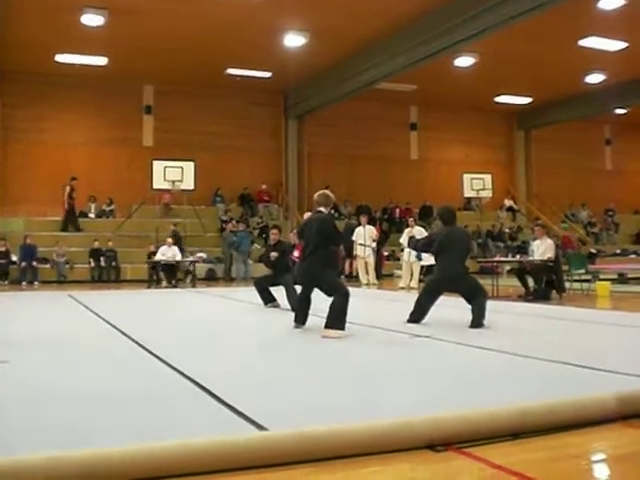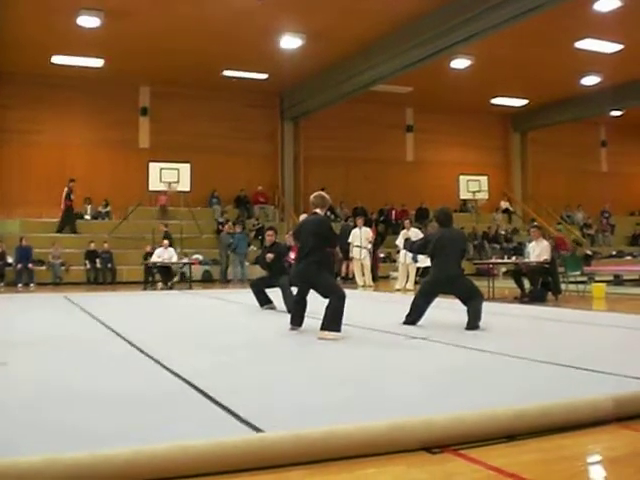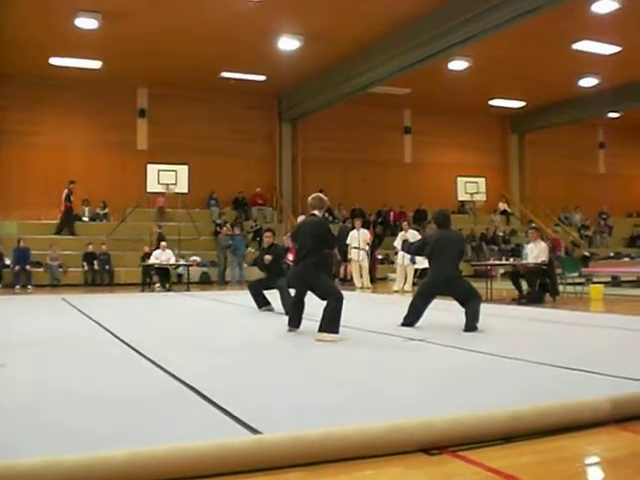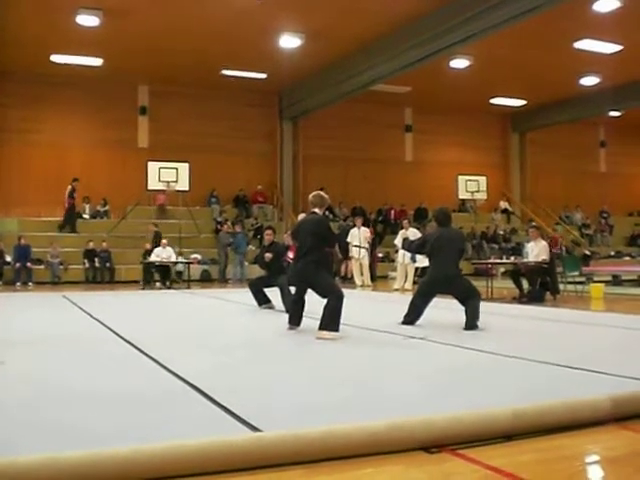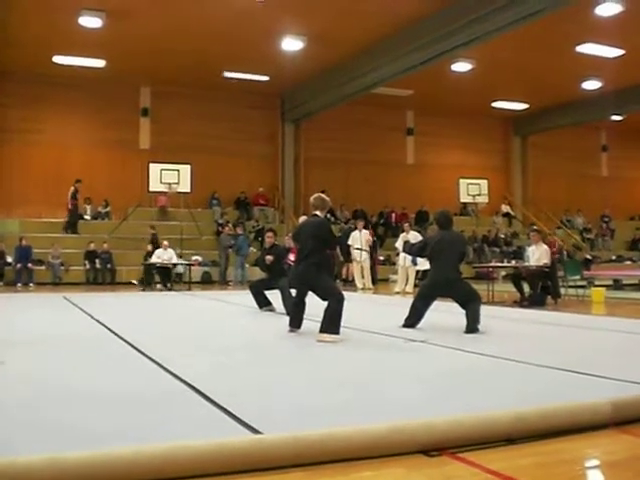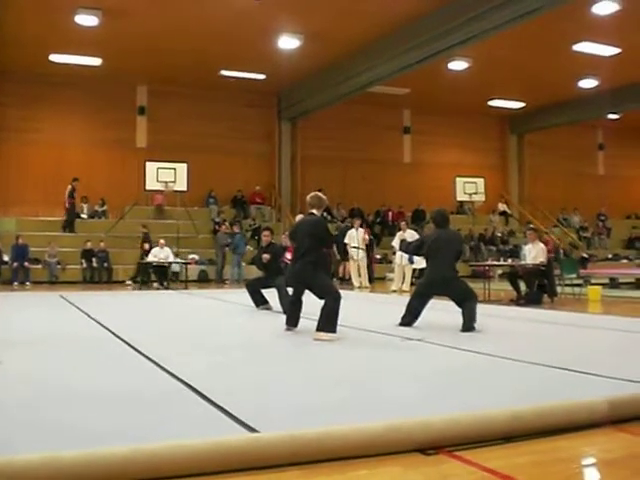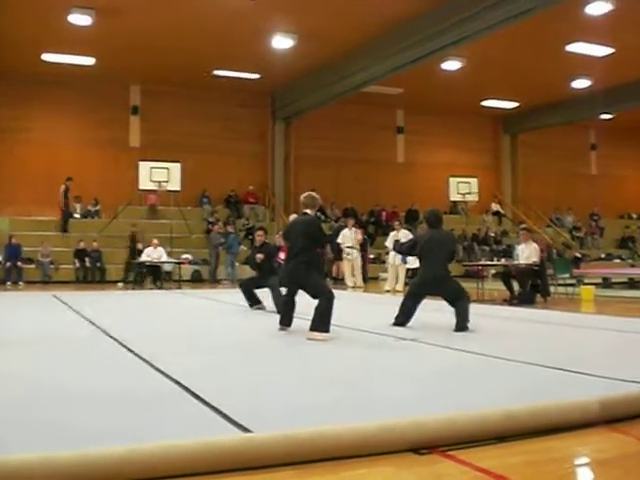
dt=0.1s
person 1, frame 1
left shoulder: (309, 220)
right shoulder: (327, 219)
left elbow: (300, 235)
right elbow: (337, 241)
left hip: (305, 265)
right hip: (319, 266)
left knee: (305, 291)
right knee: (342, 293)
left ankle: (299, 321)
right ankle: (332, 328)
person 1, frame 2
left shoulder: (305, 221)
right shoulder: (323, 221)
left elbow: (296, 237)
right elbow: (333, 243)
left hip: (301, 267)
right hip: (314, 268)
left knee: (301, 293)
right knee: (338, 295)
left ankle: (295, 322)
right ankle: (328, 330)
person 1, frame 3
left shoulder: (303, 223)
right shoulder: (321, 223)
left elbow: (294, 238)
right elbow: (331, 245)
left hip: (299, 268)
right hip: (313, 269)
left knee: (299, 295)
right knee: (335, 296)
left ankle: (293, 324)
right ankle: (326, 331)
person 1, frame 4
left shoulder: (303, 221)
right shoulder: (321, 220)
left elbow: (294, 236)
right elbow: (332, 243)
left hip: (299, 266)
right hip: (313, 267)
left knee: (299, 293)
right knee: (336, 294)
left ankle: (293, 322)
right ankle: (326, 330)
person 1, frame 5
left shoulder: (304, 223)
right shoulder: (323, 223)
left elbow: (295, 238)
right elbow: (333, 246)
left hip: (300, 268)
right hip: (314, 270)
left knee: (300, 295)
right knee: (336, 297)
left ankle: (294, 325)
right ankle: (327, 332)
person 1, frame 6
left shoulder: (301, 222)
right shoulder: (319, 222)
left elbow: (292, 237)
right elbow: (329, 244)
left hip: (297, 267)
right hip: (311, 268)
left knee: (297, 293)
right knee: (333, 295)
left ankle: (291, 323)
right ankle: (323, 331)
person 1, frame 7
left shoulder: (294, 222)
right shoulder: (313, 221)
left elbow: (286, 236)
right elbow: (323, 244)
left hip: (291, 267)
right hip: (304, 268)
left knee: (290, 293)
right knee: (326, 295)
left ankle: (284, 323)
right ankle: (317, 330)
person 2, frame 1
left shoulder: (436, 235)
right shoulder: (465, 234)
left elbow: (419, 246)
right elbow: (467, 252)
left wrist: (411, 239)
left hip: (441, 274)
right hip: (459, 273)
left knee: (427, 294)
right knee: (479, 295)
left ankle: (414, 318)
right ankle: (477, 321)
person 2, frame 2
left shoulder: (432, 236)
right shoulder: (461, 235)
left elbow: (415, 247)
right elbow: (463, 253)
left wrist: (407, 241)
left hip: (436, 275)
right hip: (455, 275)
left knee: (422, 296)
right knee: (475, 297)
left ankle: (410, 319)
right ankle: (473, 323)
person 2, frame 3
left shoulder: (430, 238)
right shoulder: (459, 237)
left elbow: (413, 249)
right elbow: (461, 255)
left wrist: (405, 242)
left hip: (434, 277)
right hip: (453, 277)
left knee: (420, 298)
right knee: (473, 298)
left ankle: (408, 321)
right ankle: (471, 325)
person 2, frame 4
left shoulder: (430, 236)
right shoulder: (459, 235)
left elbow: (413, 247)
right elbow: (461, 253)
left wrist: (405, 240)
left hip: (434, 275)
right hip: (453, 275)
left knee: (420, 296)
right knee: (473, 296)
left ankle: (409, 319)
right ankle: (471, 323)
person 2, frame 5
left shoulder: (431, 239)
right shoulder: (460, 238)
left elbow: (414, 250)
right elbow: (462, 257)
left wrist: (406, 243)
left hip: (435, 278)
right hip: (453, 278)
left knee: (421, 299)
right knee: (473, 300)
left ankle: (409, 322)
right ankle: (472, 326)
person 2, frame 6
left shoulder: (428, 237)
right shoulder: (457, 237)
left elbow: (410, 248)
right elbow: (458, 255)
left wrist: (402, 242)
left hip: (431, 277)
right hip: (449, 276)
left knee: (418, 298)
right knee: (469, 298)
left ankle: (406, 321)
right ankle: (468, 325)
person 2, frame 7
left shoulder: (421, 237)
right shoulder: (450, 236)
left elbow: (402, 249)
right elbow: (452, 256)
left wrist: (396, 244)
left hip: (424, 276)
right hip: (442, 276)
left knee: (411, 298)
right knee: (461, 298)
left ankle: (399, 321)
right ankle: (461, 324)
